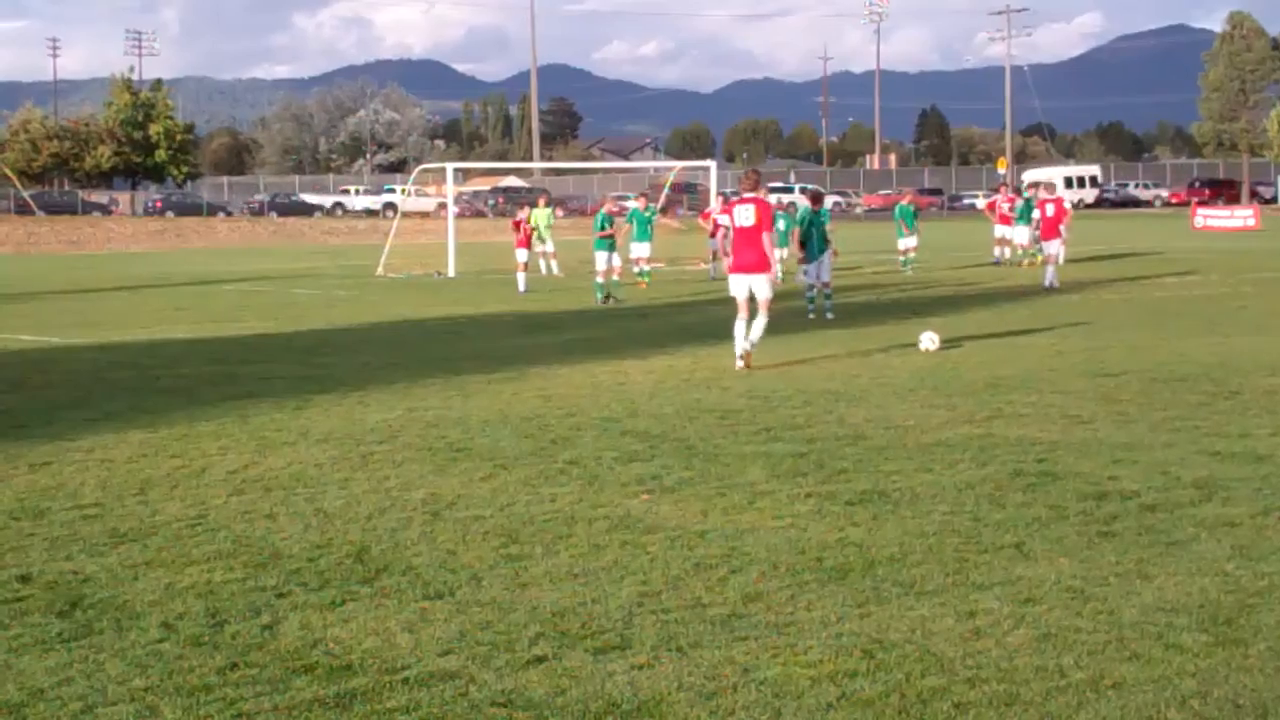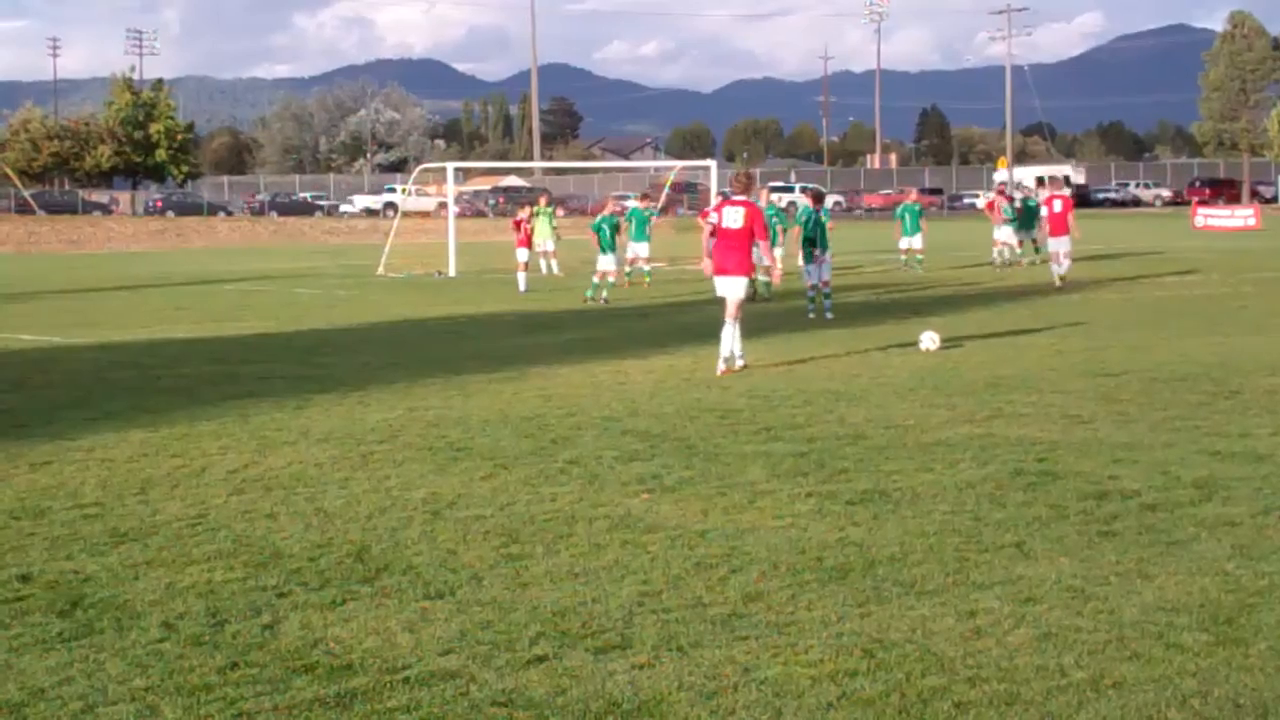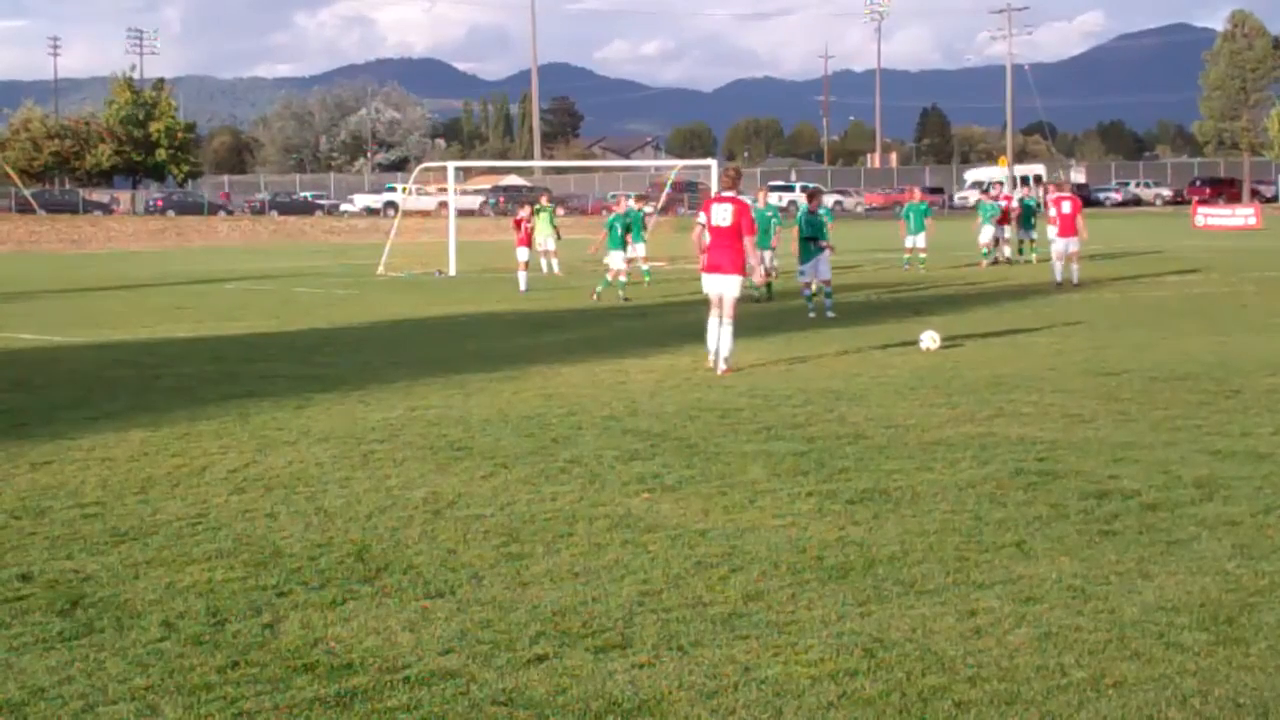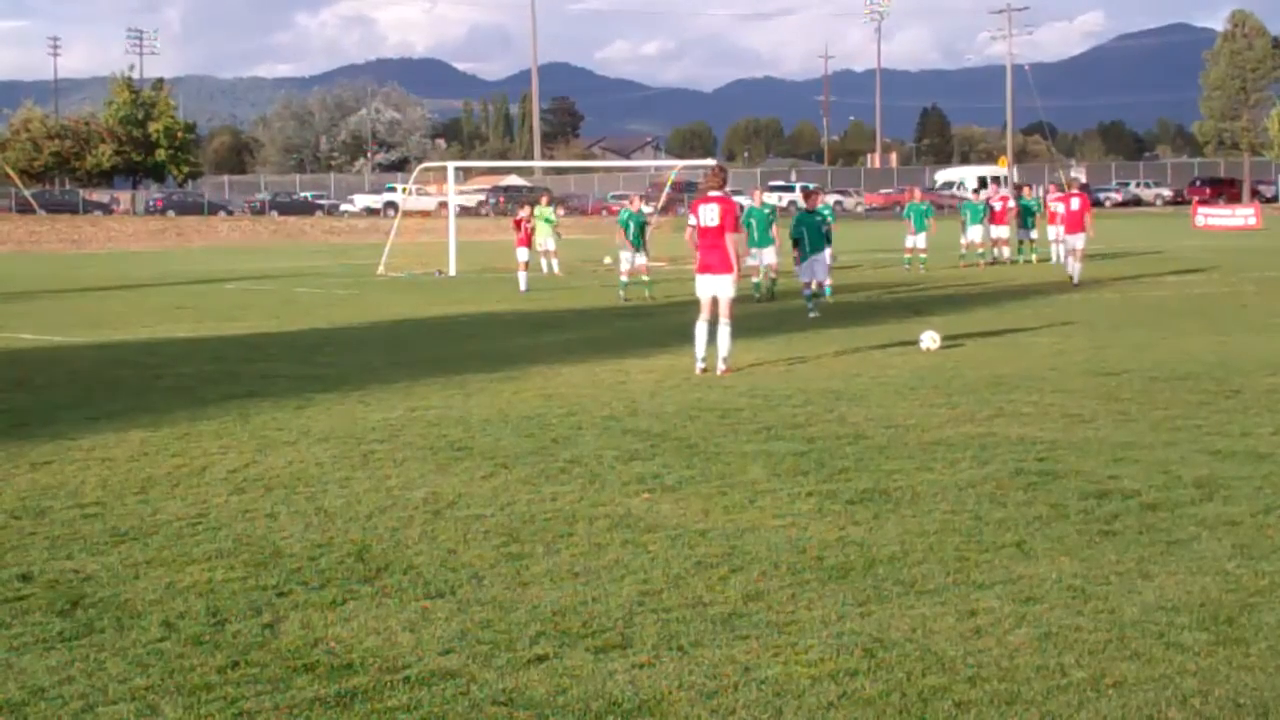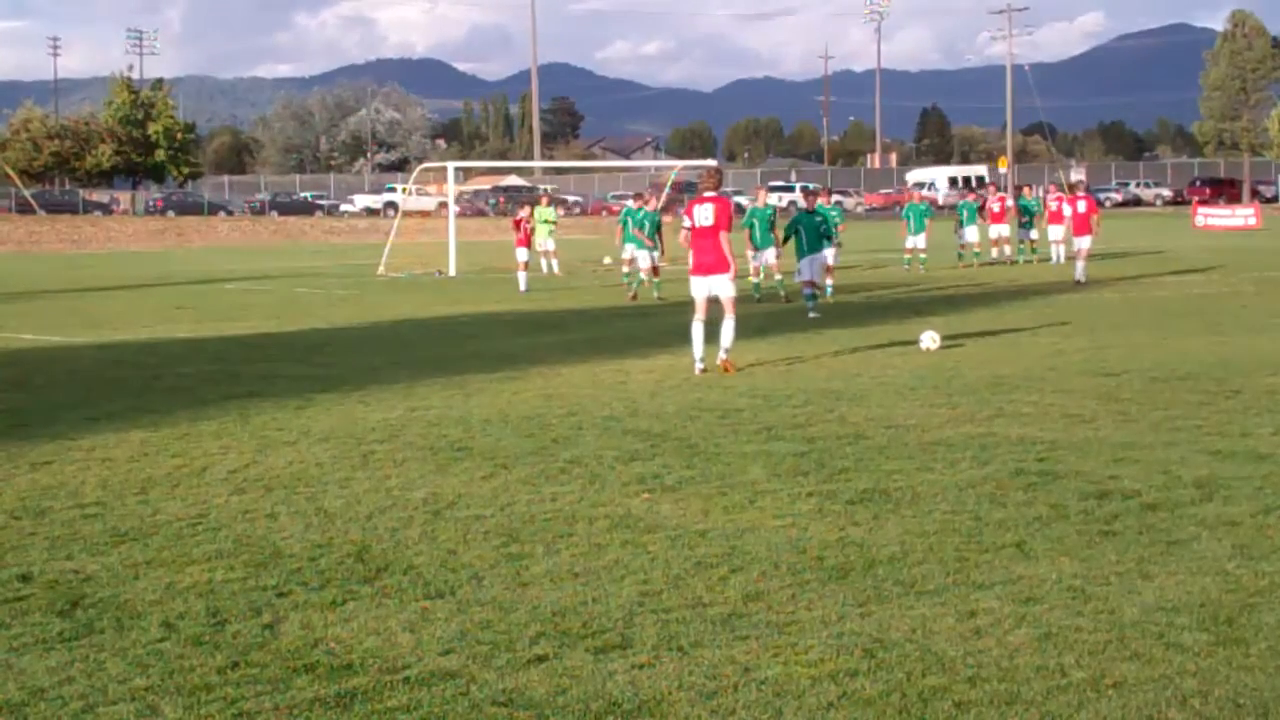
dt=0.3s
person 1, frame 1
left shoulder: (731, 207)
right shoulder: (764, 206)
left elbow: (720, 236)
right elbow: (766, 237)
left wrist: (726, 256)
right wrist: (772, 265)
left hip: (737, 266)
right hip: (759, 266)
left knee: (742, 313)
right knee: (763, 311)
left ankle: (740, 357)
right ankle: (748, 346)
person 1, frame 2
left shoulder: (720, 207)
right shoulder: (754, 210)
left elbow: (706, 233)
right elbow: (763, 244)
left wrist: (706, 257)
right wrist: (774, 267)
left hip: (720, 267)
right hip: (740, 268)
left knee: (733, 314)
right knee: (731, 316)
left ankle: (738, 358)
right ankle: (723, 362)
person 1, frame 3
left shoulder: (708, 204)
right shoulder: (743, 207)
left elbow: (696, 235)
right elbow: (748, 242)
left wrist: (702, 254)
right wrist: (757, 268)
left hip: (711, 265)
right hip: (732, 266)
left knee: (715, 310)
right knee: (727, 315)
left ankle: (712, 355)
right ankle: (723, 363)
person 1, frame 4
left shoulder: (697, 204)
right shoulder: (729, 204)
left elbow: (688, 236)
right elbow: (730, 238)
right wrist: (736, 265)
left hip: (704, 266)
right hip: (724, 267)
left knee: (704, 315)
right knee: (724, 316)
left ankle: (700, 362)
right ankle: (722, 364)
person 1, frame 5
left shoulder: (692, 205)
right shoulder: (724, 203)
left elbow: (683, 237)
right elbow: (723, 236)
right wrist: (732, 263)
left hip: (699, 267)
right hip: (721, 266)
left knee: (699, 316)
right knee: (729, 313)
left ankle: (699, 363)
right ankle: (724, 354)
